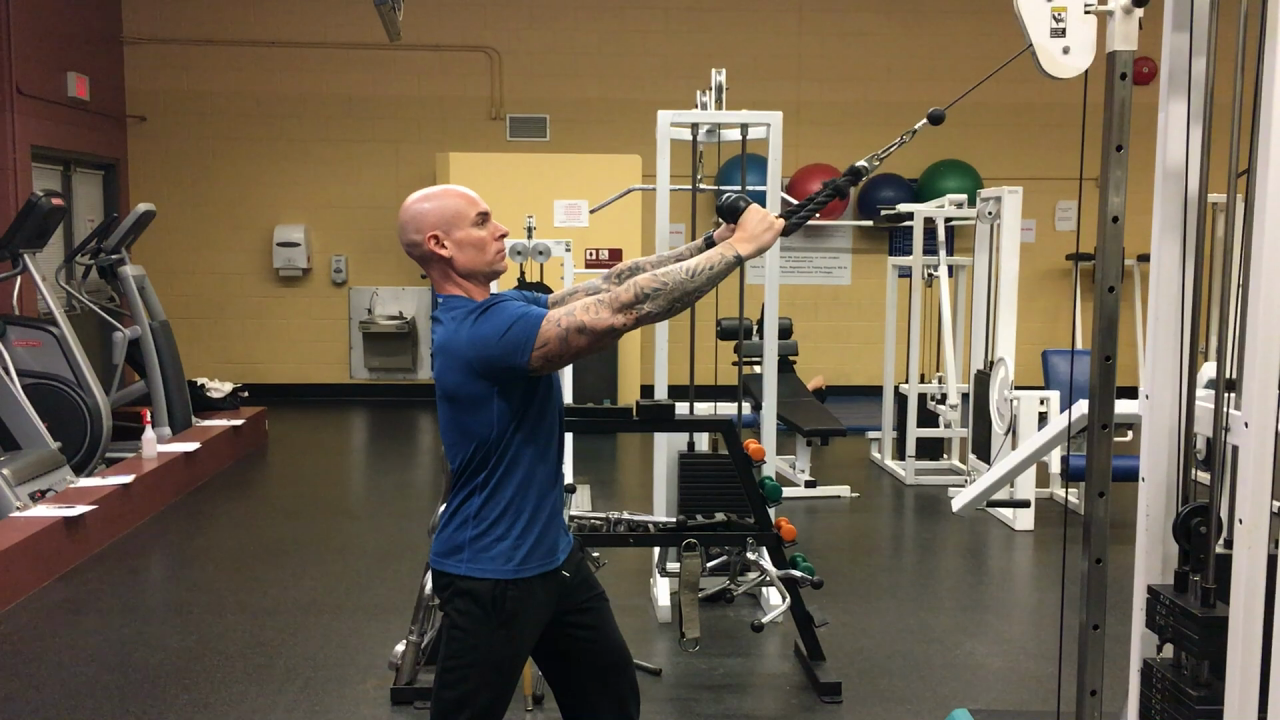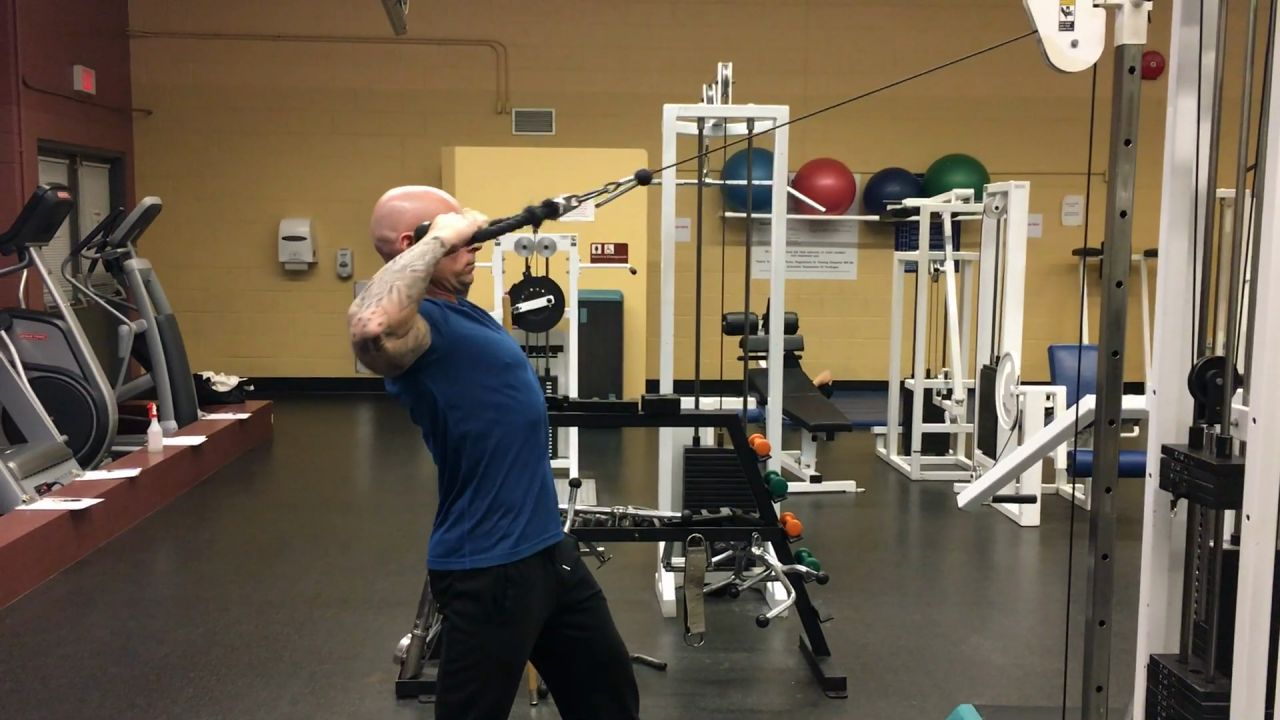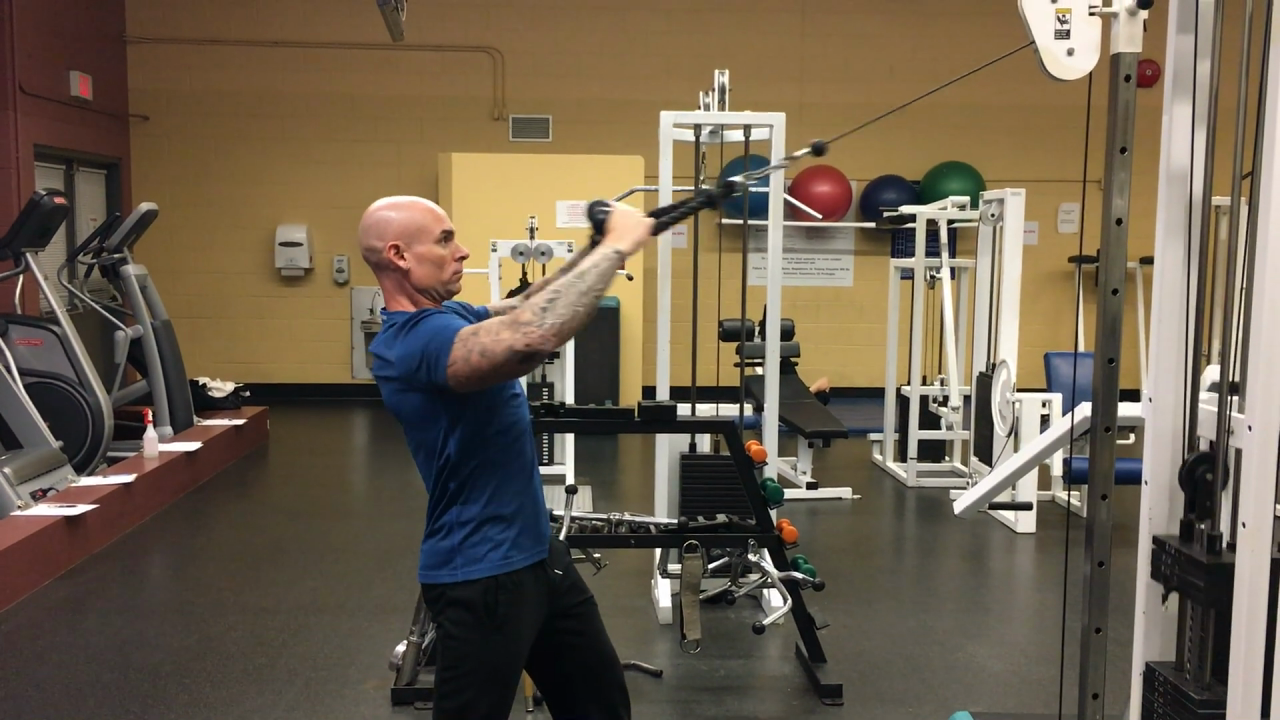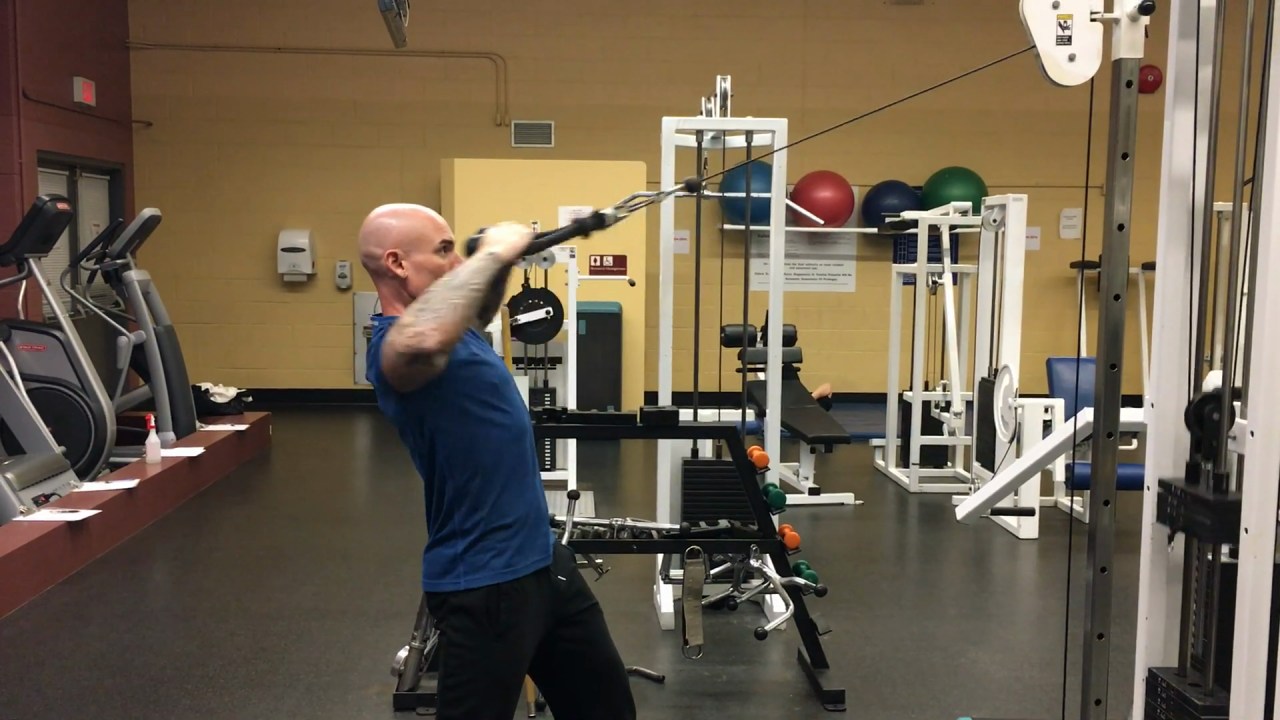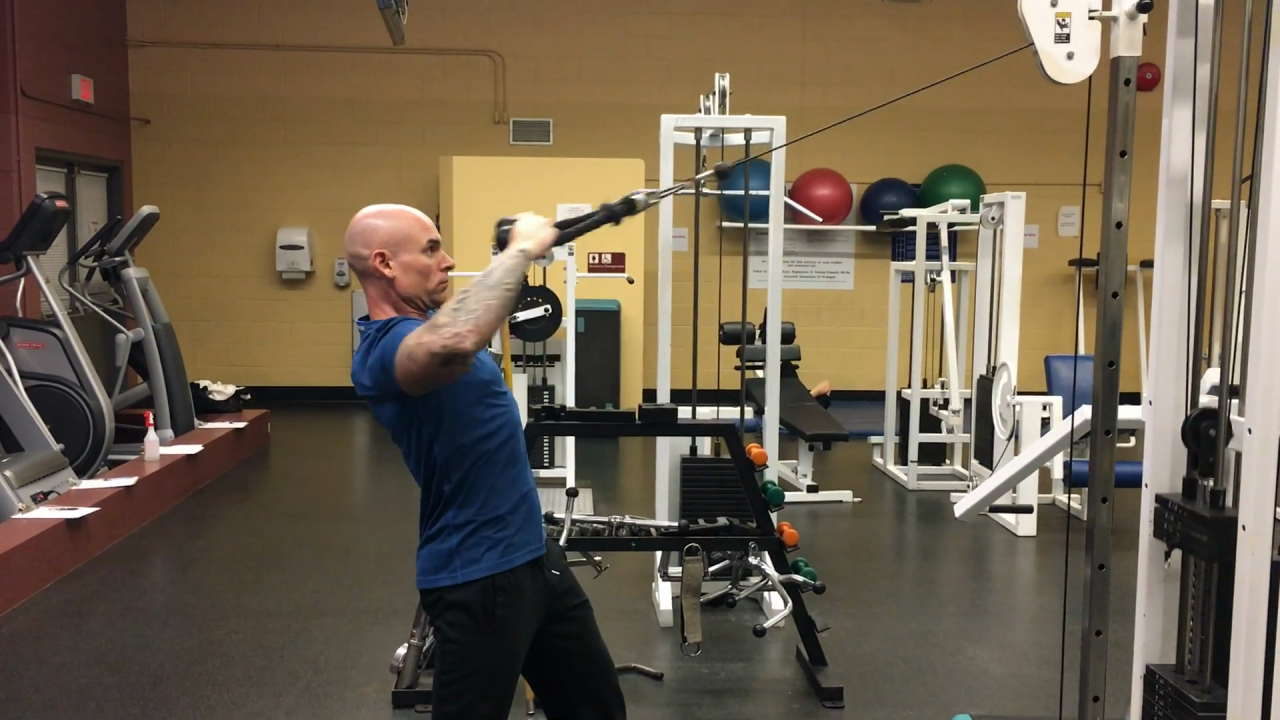
dt=1s
person 1, frame 1
left shoulder: (490, 310)
right shoulder: (481, 330)
left elbow: (605, 287)
right elbow: (620, 311)
left wrist: (711, 242)
right wrist: (738, 249)
left hip: (550, 554)
right hip: (491, 574)
person 1, frame 2
left shoulder: (450, 310)
right shoulder: (413, 324)
right elbow: (369, 325)
left wrist: (466, 238)
right wrist: (442, 236)
left hip: (547, 546)
right hip: (488, 566)
person 1, frame 3
left shoulder: (446, 319)
right shoulder: (415, 342)
left elbow: (524, 312)
right elbow: (534, 337)
left wrist: (603, 247)
right wrist: (617, 245)
left hip: (536, 552)
right hip: (481, 575)
person 1, frame 4
left shoulder: (439, 324)
right shoulder: (400, 344)
left elbow: (475, 311)
right elbow: (424, 340)
left wrist: (498, 257)
right wrist: (492, 252)
left hip: (540, 557)
right hip: (484, 581)
person 1, frame 5
left shoulder: (416, 329)
right shoulder: (389, 344)
left elbow: (467, 320)
right elbow: (457, 341)
left wrist: (518, 249)
right wrist: (519, 250)
left hip: (531, 552)
right hip: (480, 575)
